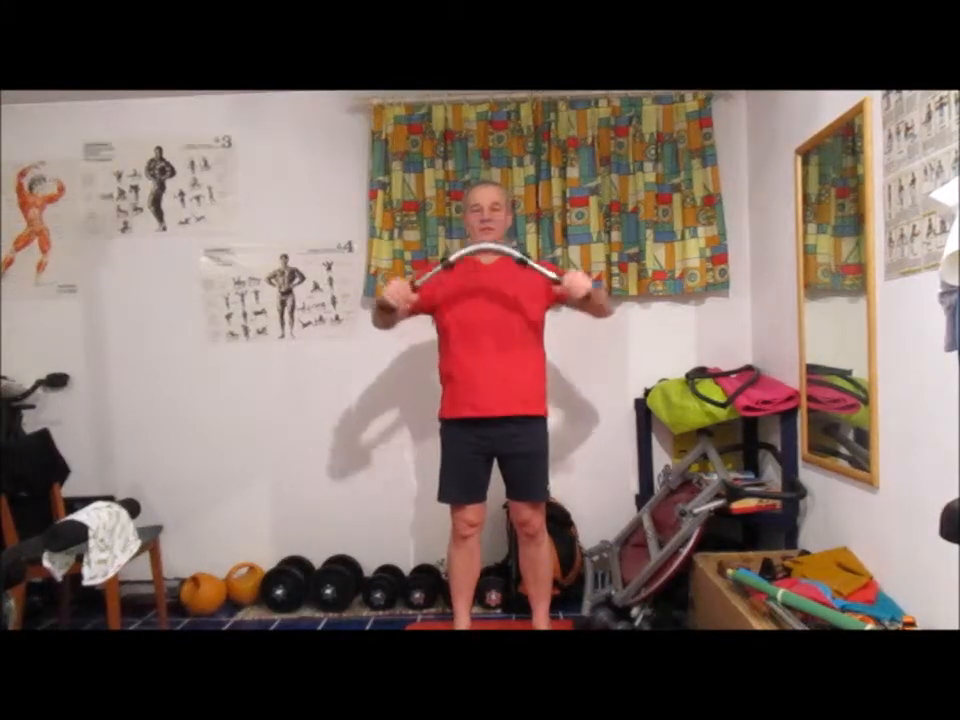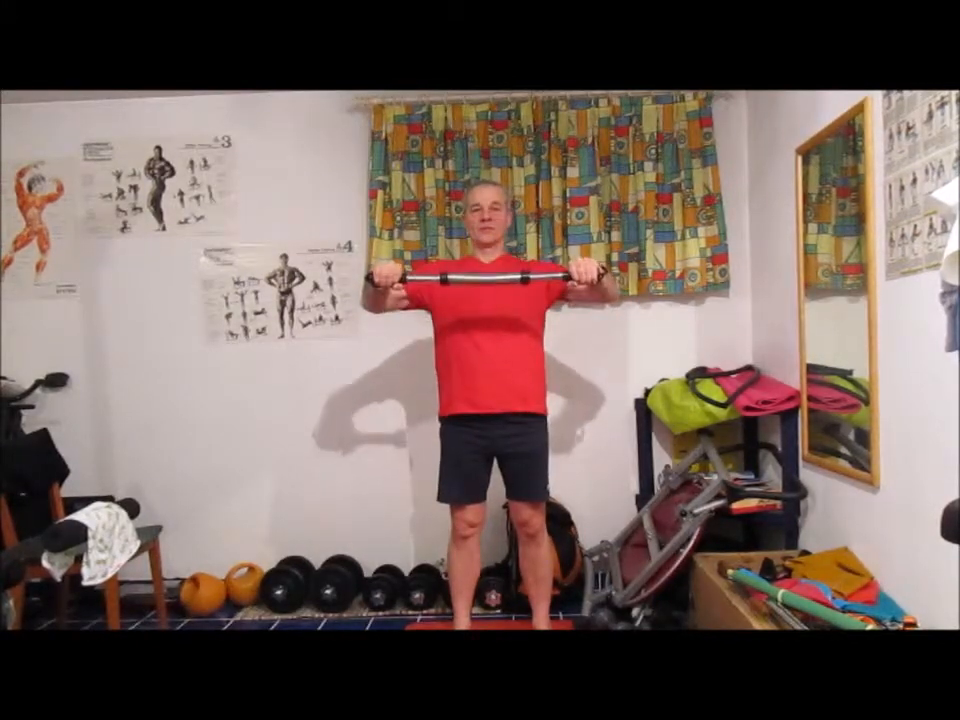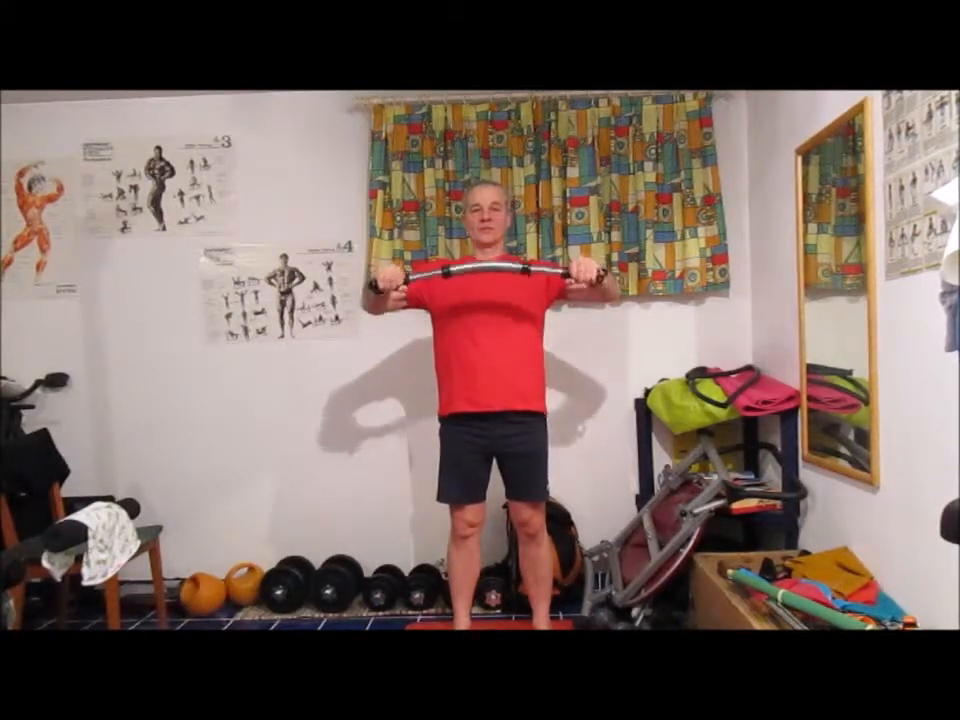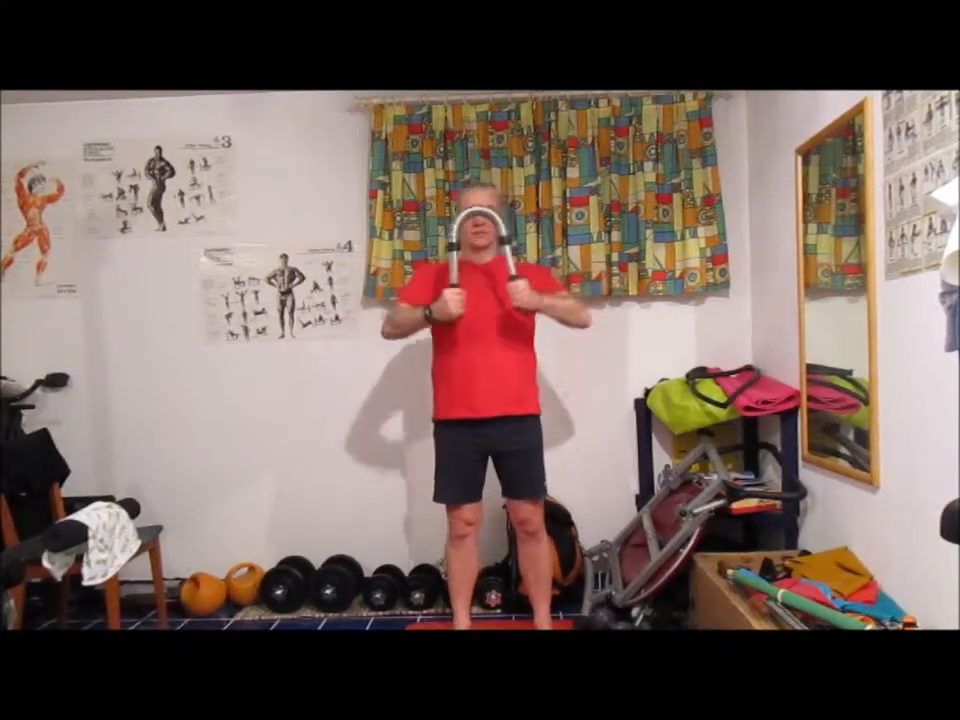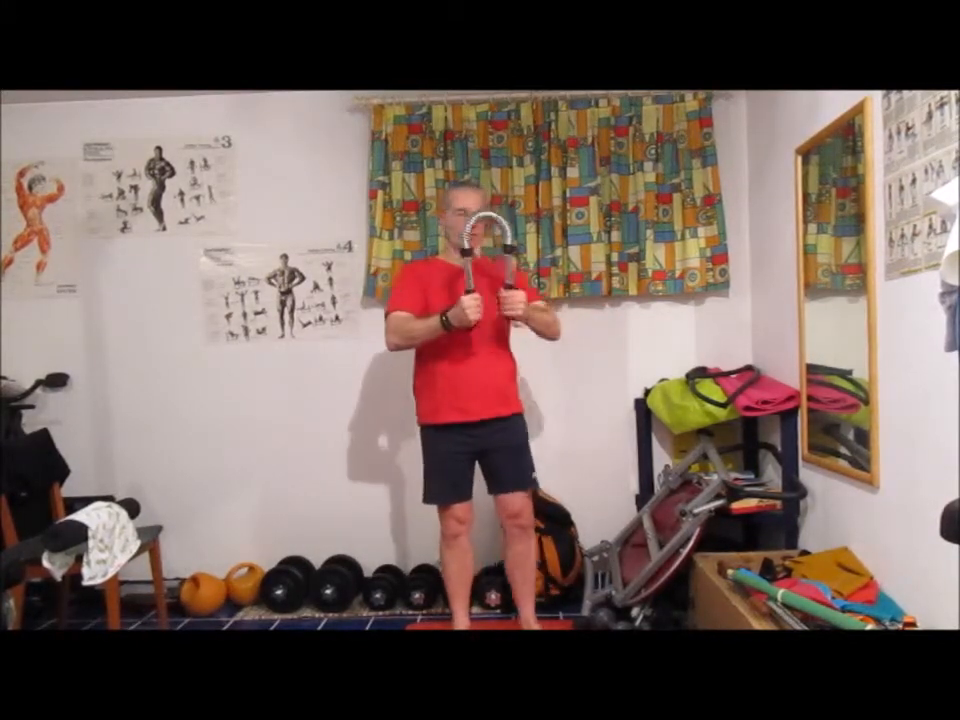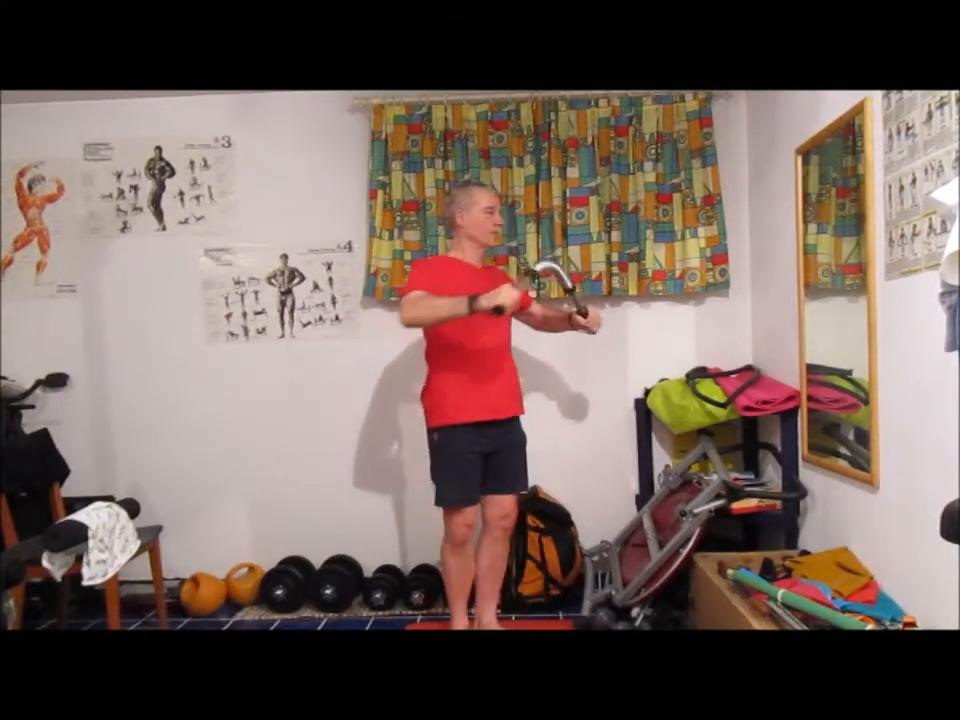
dt=0.4s
person 1, frame 1
left shoulder: (538, 273)
right shoulder: (439, 278)
left elbow: (604, 309)
right elbow: (383, 322)
left wrist: (586, 289)
right wrist: (388, 302)
left hip: (524, 419)
right hip: (462, 422)
left knee: (531, 524)
right knee: (465, 525)
left ankle: (542, 622)
right ankle: (461, 622)
person 1, frame 2
left shoulder: (539, 274)
right shoulder: (437, 275)
left elbow: (609, 296)
right elbow: (376, 305)
left wrist: (596, 274)
right wrist: (378, 282)
left hip: (524, 419)
right hip: (462, 422)
left knee: (531, 523)
right knee: (465, 525)
left ankle: (541, 622)
right ankle: (461, 623)
person 1, frame 3
left shoulder: (538, 274)
right shoulder: (437, 275)
left elbow: (609, 294)
right elbow: (375, 307)
left wrist: (596, 274)
right wrist: (380, 286)
left hip: (523, 418)
right hip: (461, 421)
left knee: (531, 523)
right knee: (464, 525)
left ankle: (542, 622)
right ankle: (461, 623)
person 1, frame 4
left shoulder: (527, 273)
right shoulder: (433, 275)
left elbow: (582, 317)
right elbow: (390, 327)
left wrist: (538, 301)
right wrist: (432, 311)
left hip: (518, 419)
right hip: (456, 422)
left knee: (530, 521)
right knee: (462, 525)
left ankle: (543, 621)
right ankle: (461, 623)
person 1, frame 5
left shoulder: (505, 274)
right shoulder: (416, 275)
left elbow: (553, 329)
right elbow: (395, 336)
left wrist: (526, 311)
right wrist: (450, 319)
left hip: (503, 418)
right hip: (444, 423)
left knee: (519, 517)
right knee: (455, 524)
left ankle: (529, 620)
right ankle: (461, 623)
person 1, frame 6
left shoulder: (498, 277)
right shoulder: (430, 269)
left elbow: (538, 317)
right elbow: (410, 313)
left wrist: (576, 320)
right wrist: (479, 303)
left hip: (505, 420)
right hip: (455, 423)
left knee: (502, 521)
right knee: (461, 527)
left ankle: (487, 619)
right ankle: (459, 622)
